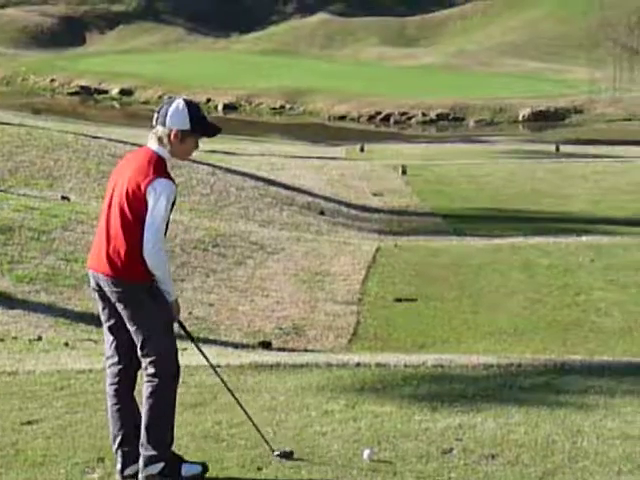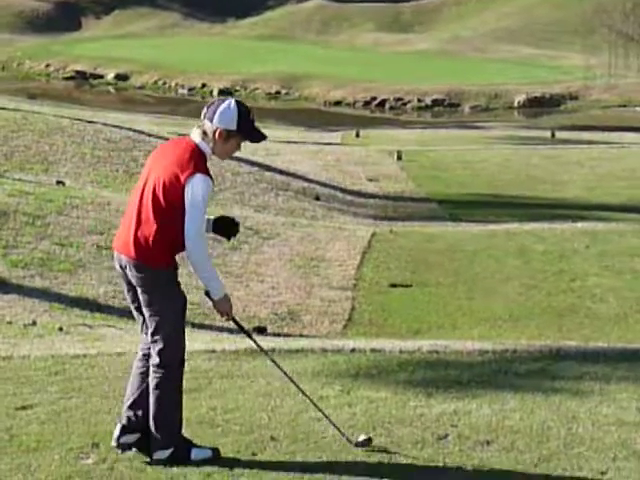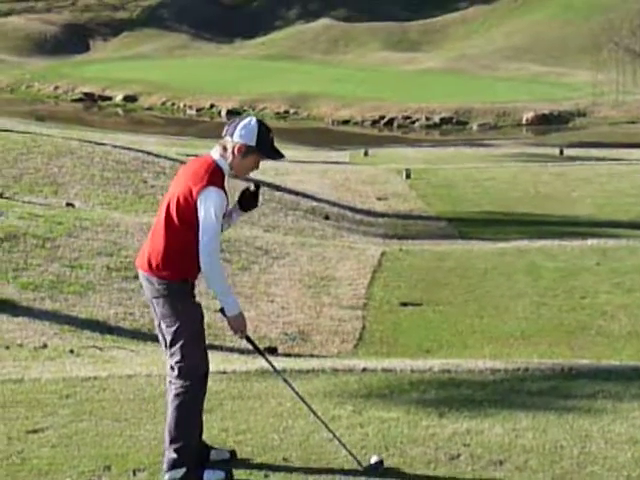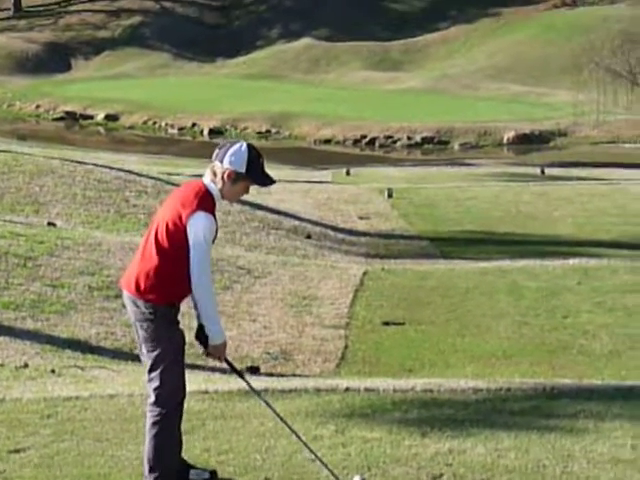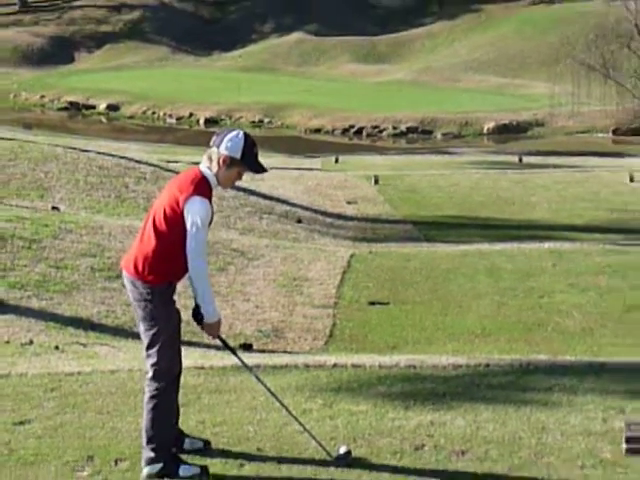
dt=0.7s
person 1, frame 1
left shoulder: (130, 160)
right shoulder: (160, 180)
right elbow: (152, 249)
left wrist: (160, 292)
right wrist: (170, 295)
left hip: (100, 272)
right hip: (130, 281)
left knee: (120, 368)
right knee: (162, 368)
person 1, frame 2
left shoulder: (170, 147)
right shoulder: (197, 174)
right elbow: (193, 244)
left wrist: (211, 225)
right wrist: (218, 292)
left hip: (126, 252)
right hip: (152, 264)
left knee: (152, 347)
right knee: (167, 356)
left ankle: (133, 428)
right ankle: (166, 444)
person 1, frame 3
left shoulder: (199, 167)
right shoulder: (211, 187)
right elbow: (208, 258)
left wrist: (238, 212)
right wrist: (232, 309)
left hip: (159, 273)
right hip: (169, 280)
left knee: (184, 367)
right knee: (191, 372)
left ankle: (190, 446)
person 1, frame 4
left shoulder: (191, 192)
right shoulder: (202, 213)
left elbow: (191, 272)
right elbow: (201, 280)
left wrist: (205, 325)
right wrist: (216, 335)
left hip: (142, 294)
right hip: (153, 303)
left knee: (169, 389)
right knee: (166, 394)
person 1, frame 5
left shoulder: (190, 179)
right shoulder: (198, 197)
left elbow: (189, 254)
right elbow: (196, 261)
left wrist: (202, 305)
right wrist: (211, 313)
left hip: (146, 277)
right hip: (150, 283)
left knee: (167, 364)
right knee: (163, 369)
left ankle: (167, 434)
